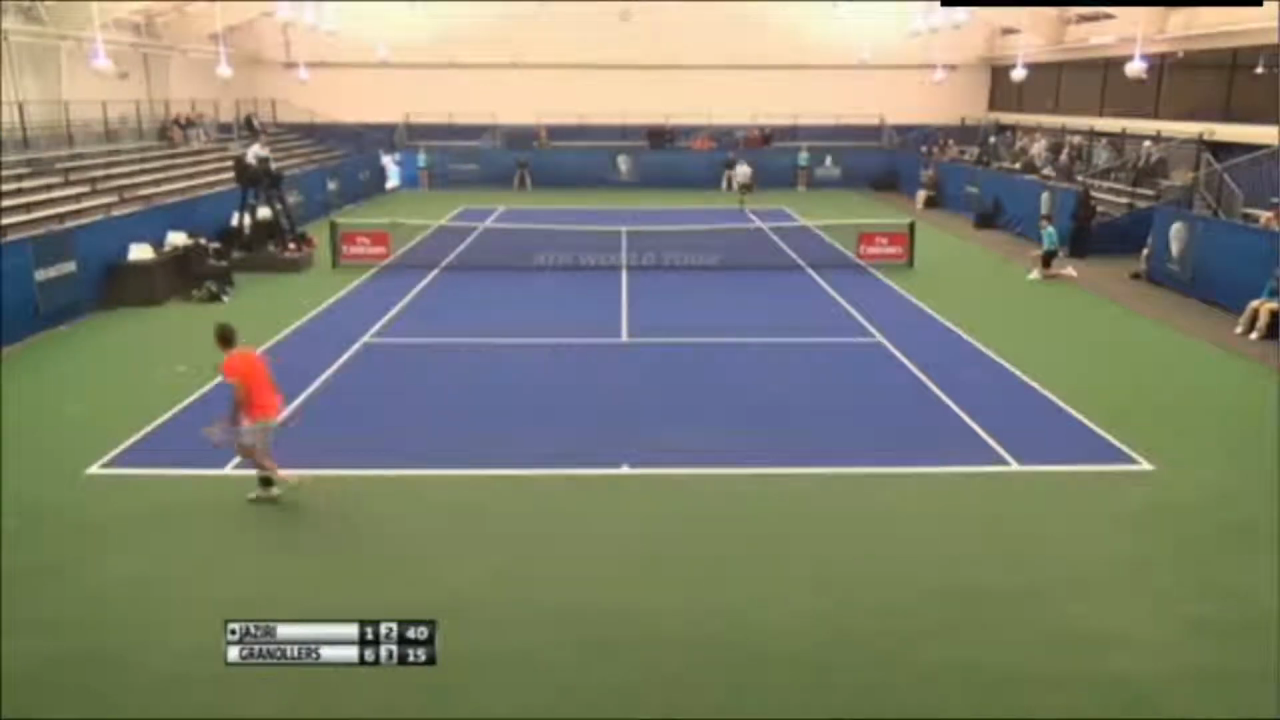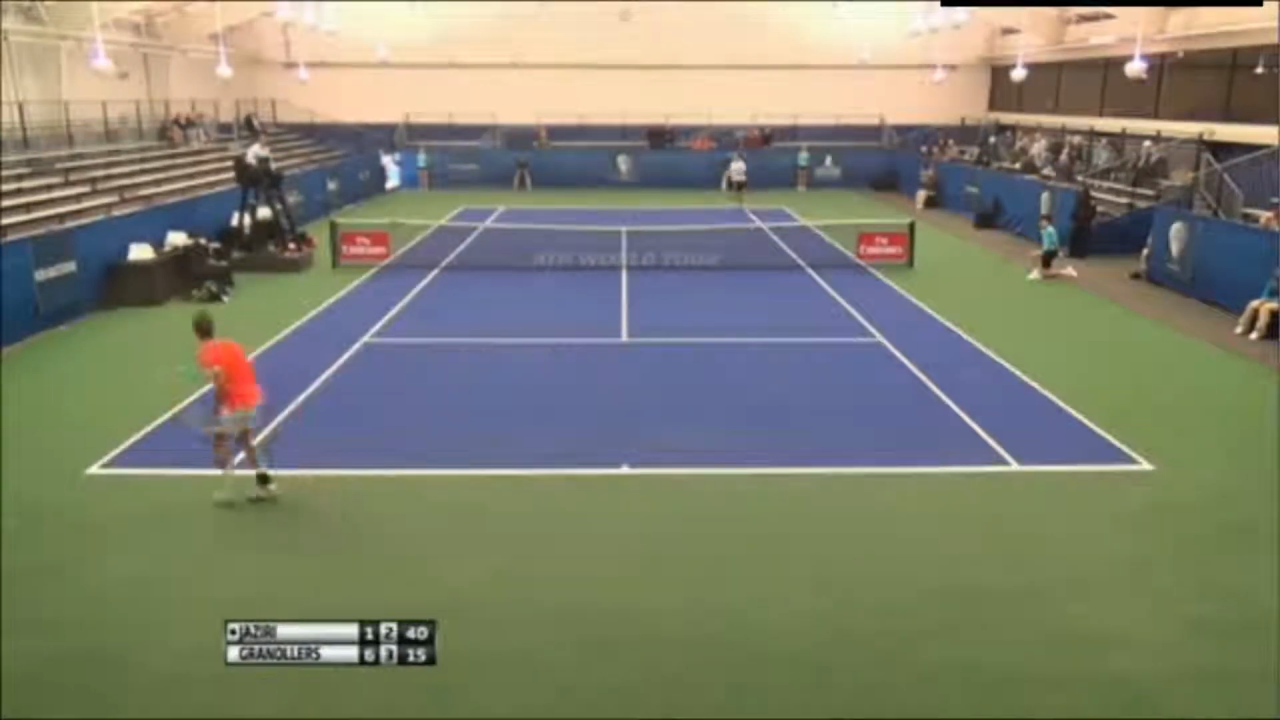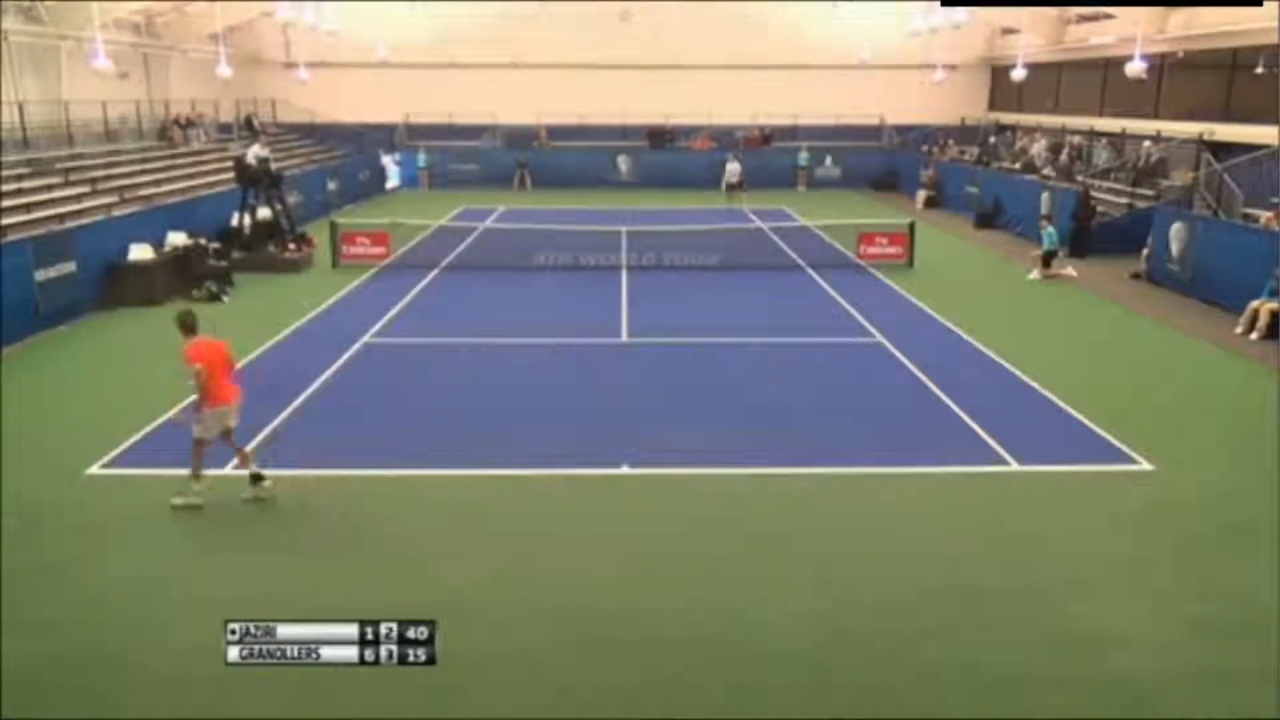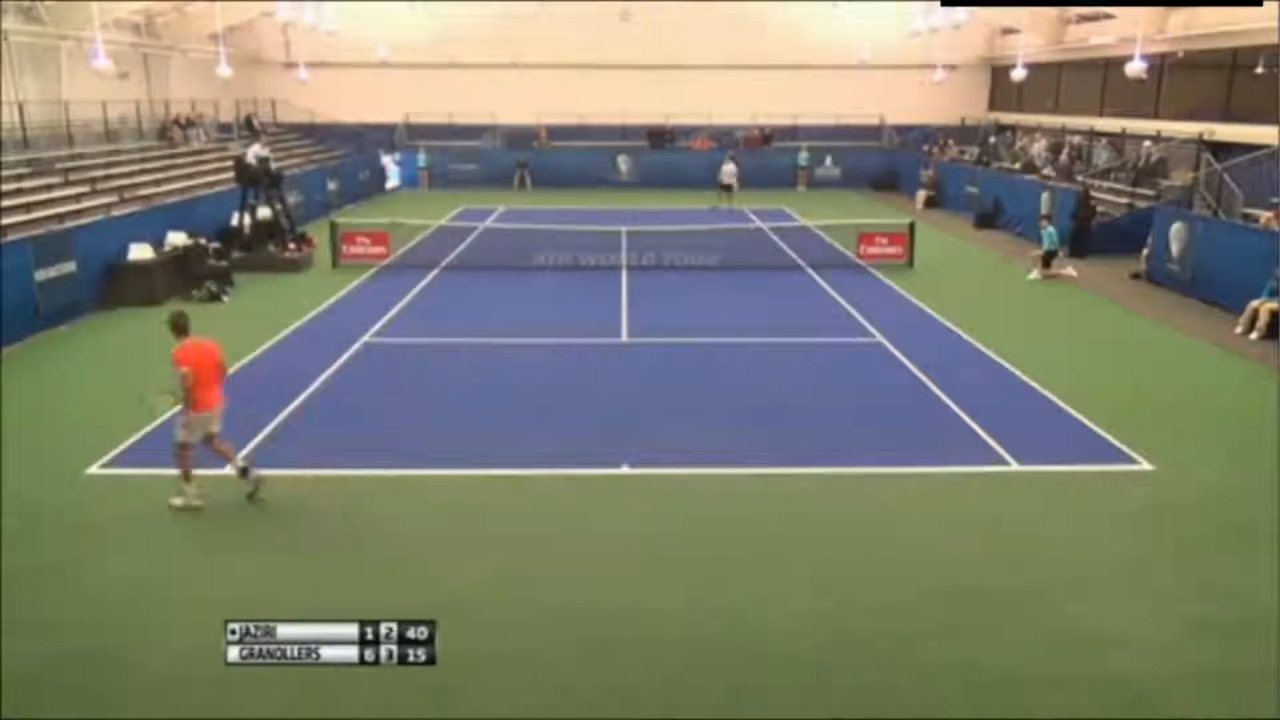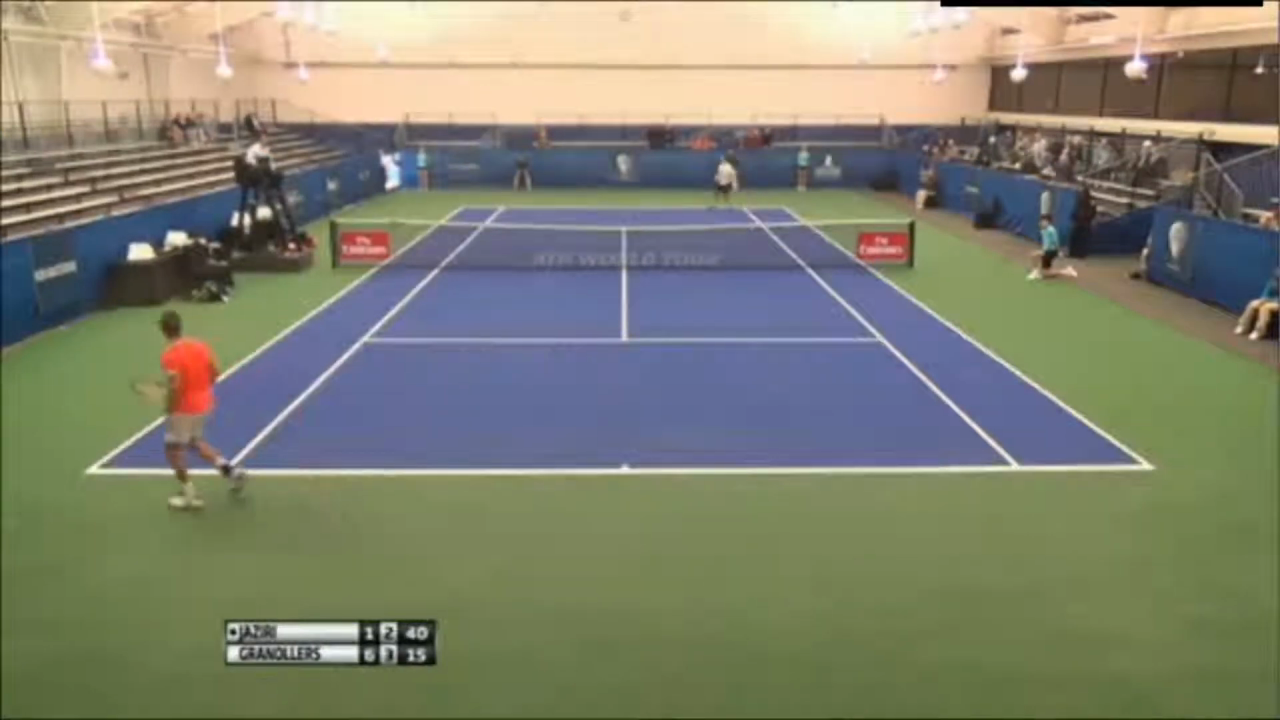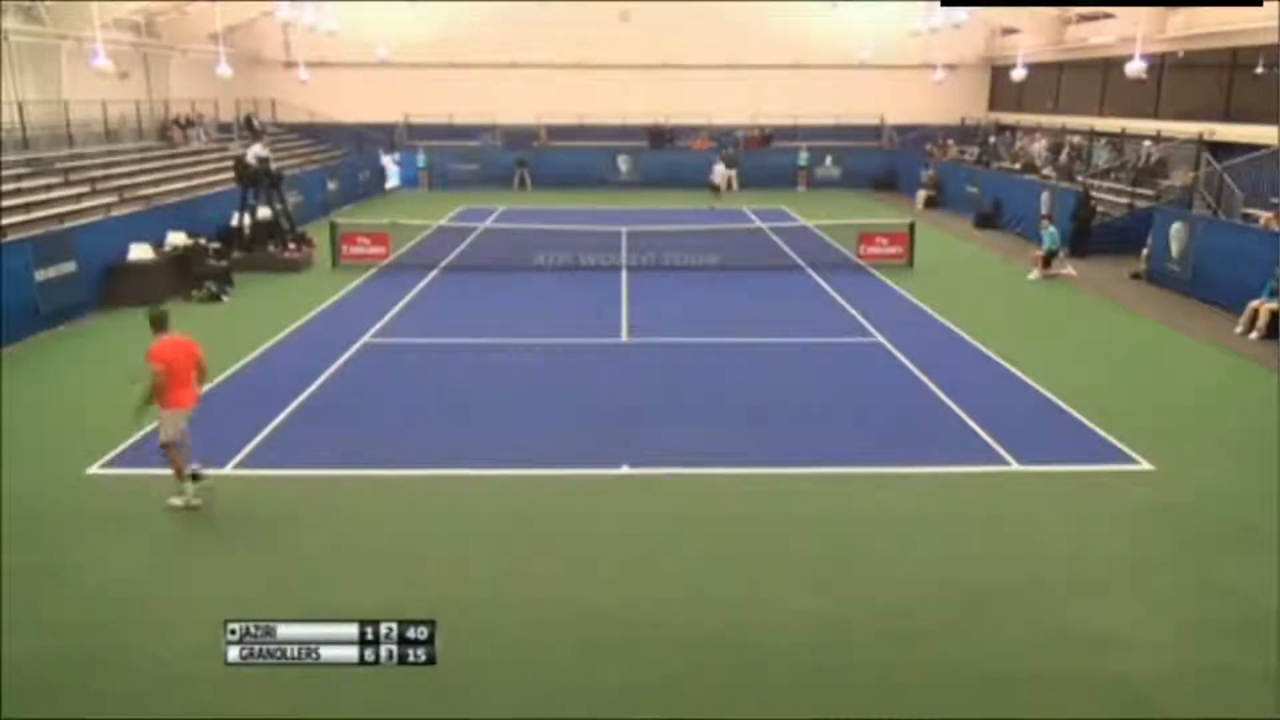
dt=0.1s
person 1, frame 1
left shoulder: (229, 364)
right shoulder: (253, 354)
left elbow: (239, 397)
left wrist: (233, 419)
left hip: (260, 414)
right hip: (274, 407)
left knee: (246, 452)
right knee: (256, 448)
left ankle: (281, 478)
right ankle: (268, 486)
person 1, frame 2
left shoulder: (207, 353)
right shoulder: (231, 344)
left elbow: (221, 384)
left wrist: (217, 408)
left hip: (238, 404)
right hip: (253, 397)
left knee: (219, 440)
right knee: (245, 440)
left ankle: (228, 490)
right ankle: (265, 485)
person 1, frame 3
left shoulder: (191, 351)
right shoulder: (217, 342)
left elbow: (202, 382)
right elbow: (231, 368)
left wrist: (201, 404)
left hip: (215, 403)
right hip: (233, 397)
left knee: (198, 445)
right knee: (230, 439)
left ankle: (194, 494)
right ankle: (258, 482)
person 1, frame 4
left shoulder: (179, 354)
right shoulder: (210, 345)
left elbow: (188, 386)
right elbow: (223, 372)
left wrist: (185, 410)
left hip: (198, 409)
right hip: (215, 402)
left knee: (182, 448)
right knee: (213, 441)
left ankle: (190, 496)
right ankle: (246, 472)
person 1, frame 5
left shoulder: (169, 356)
right shoulder: (199, 346)
left elbow: (175, 389)
right elbow: (214, 373)
left wrist: (168, 412)
left hip: (186, 409)
right hip: (204, 404)
left knee: (172, 450)
right knee: (194, 442)
left ankle: (190, 496)
right ankle: (231, 470)
person 1, frame 6
left shoulder: (156, 350)
right shoulder: (188, 341)
left elbow: (158, 383)
right elbow: (203, 369)
left wrist: (144, 403)
left hip: (173, 405)
right hip: (190, 400)
left knee: (170, 448)
right knee: (175, 441)
left ankle: (189, 495)
right ankle: (192, 473)
